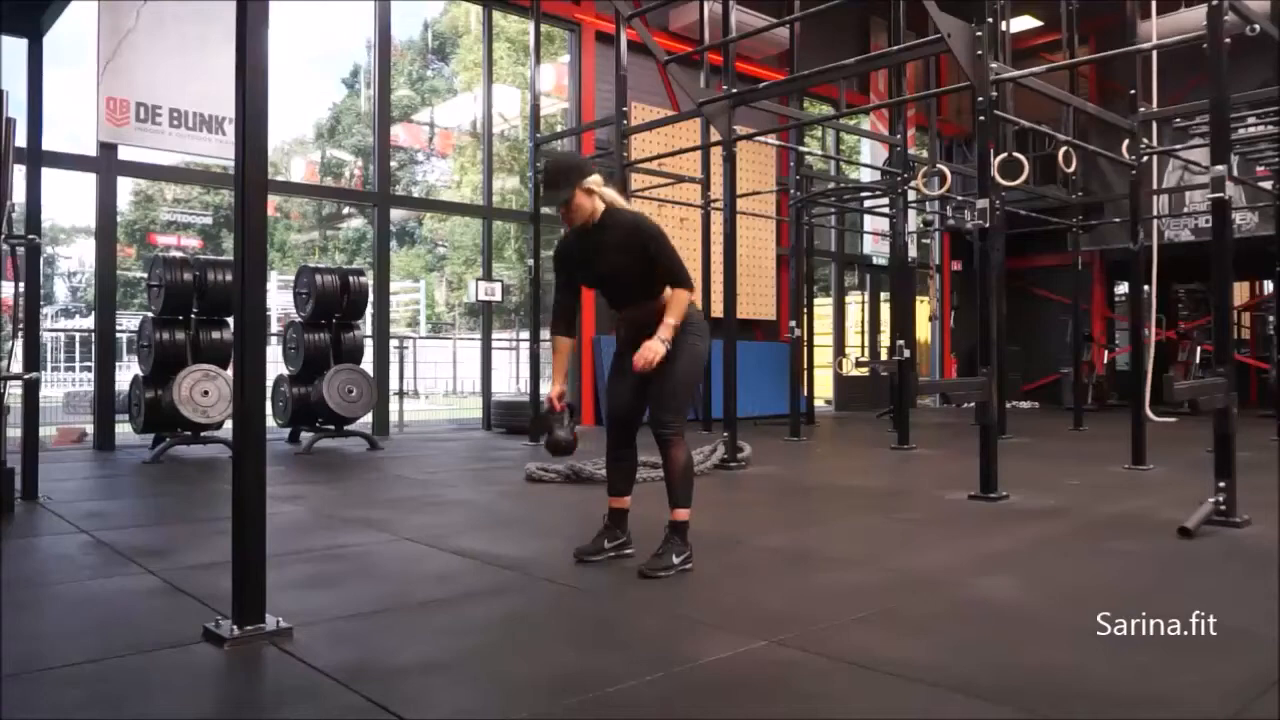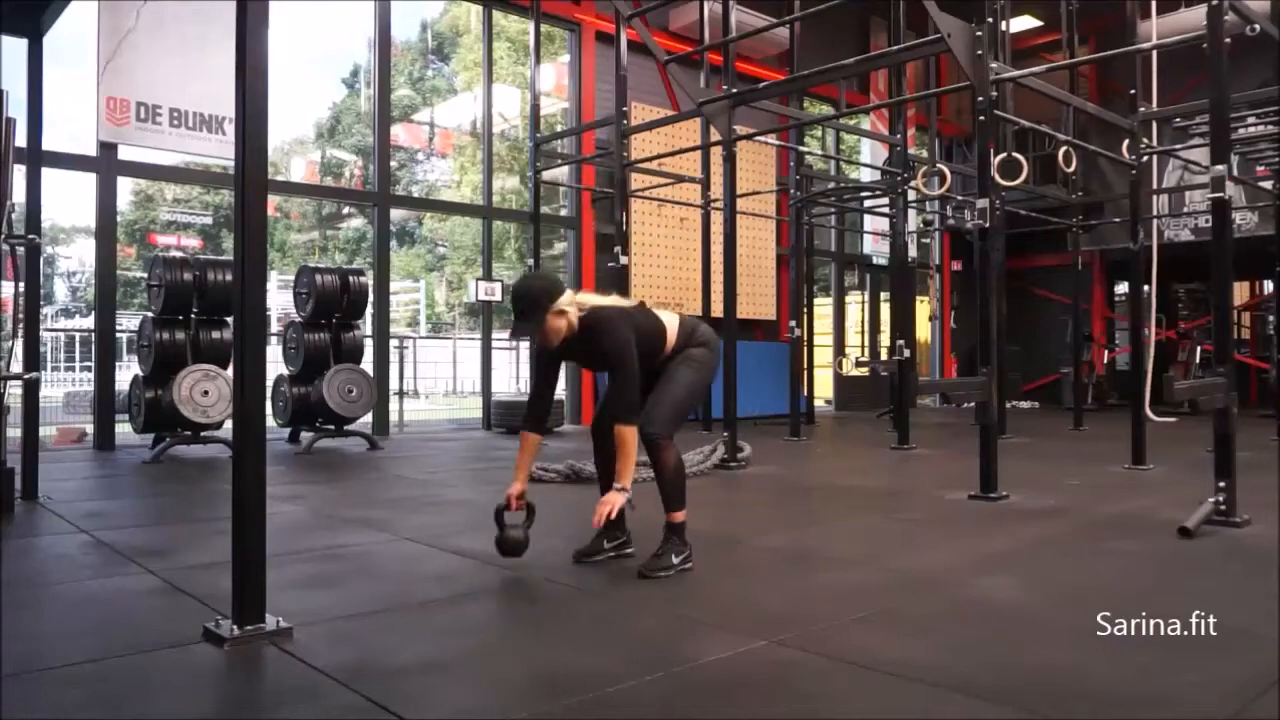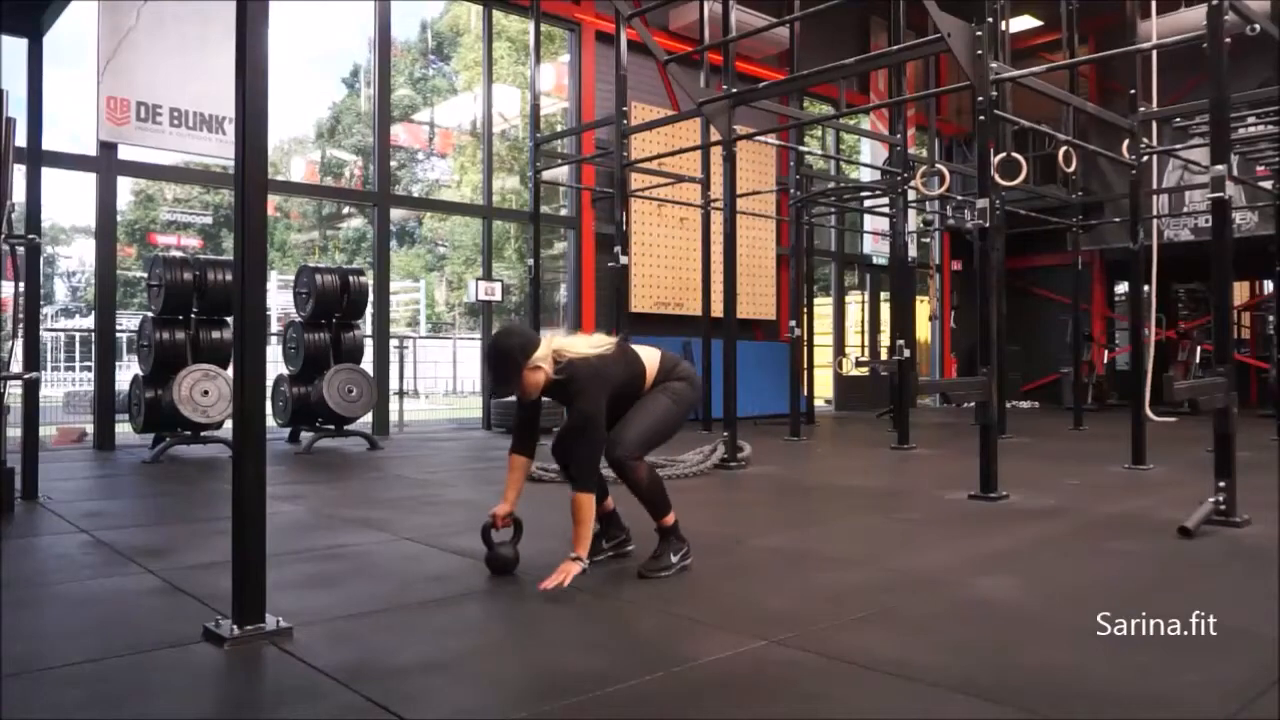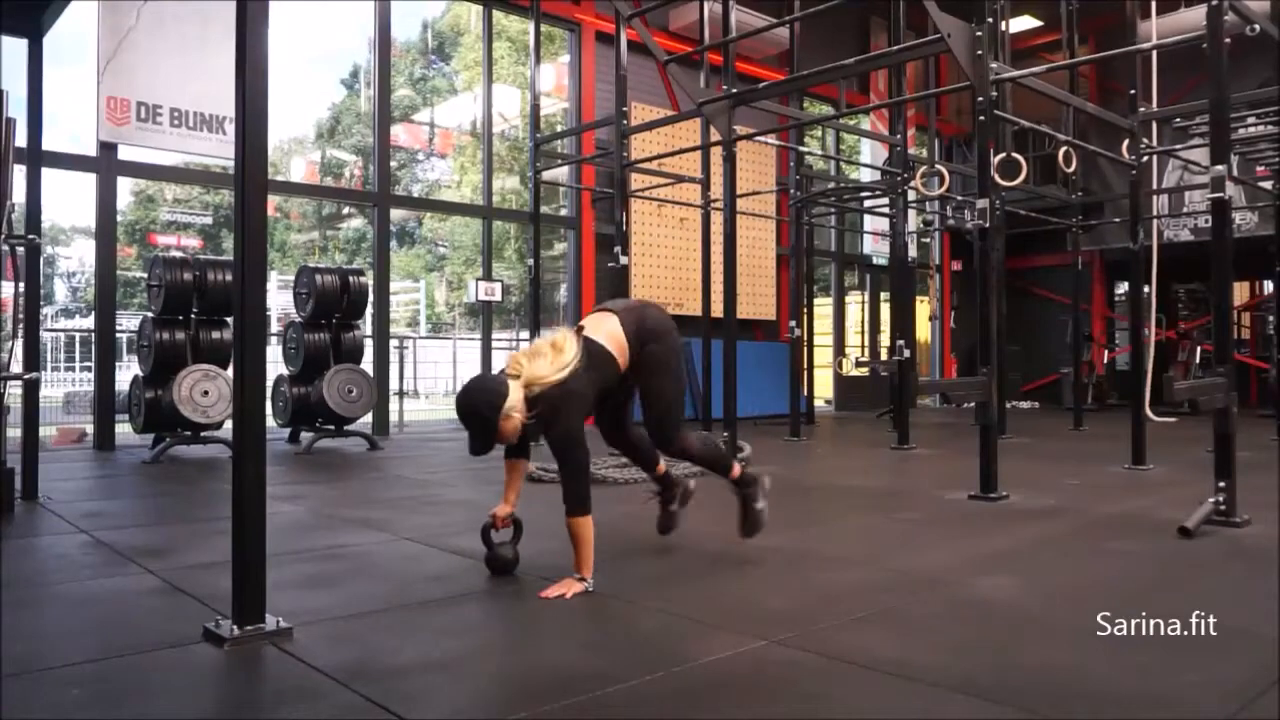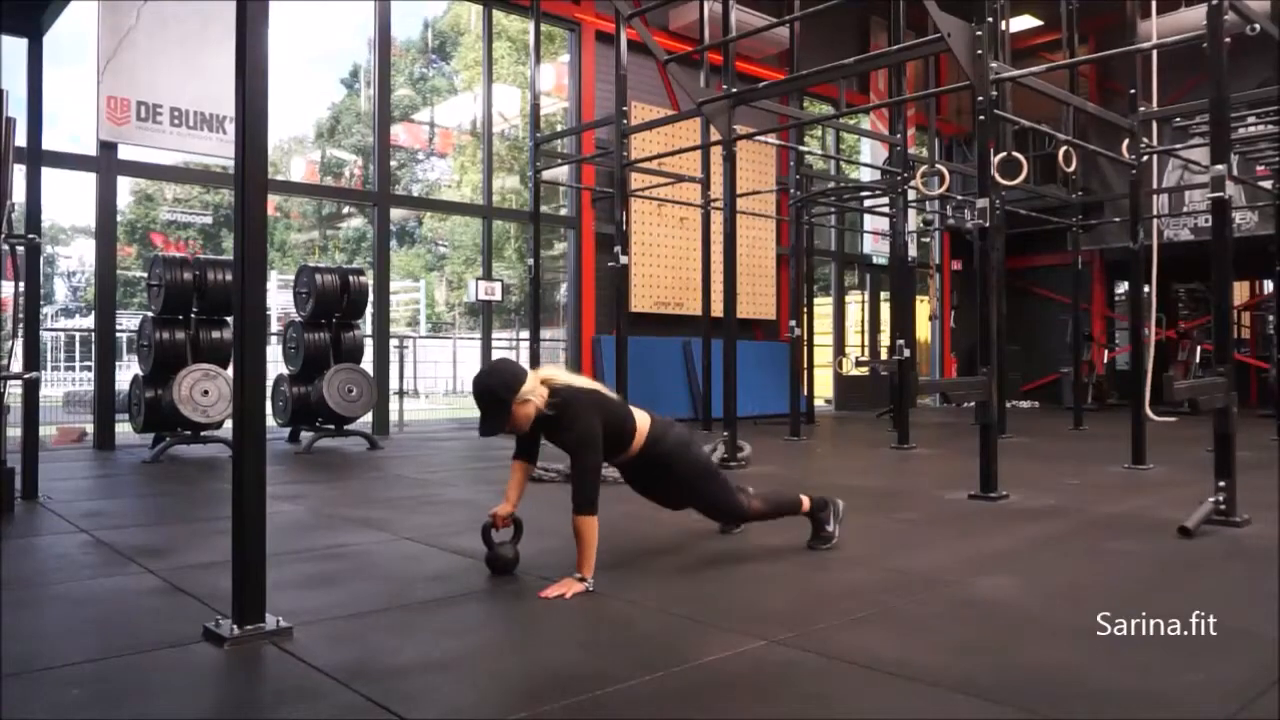
dt=0.3s
person 1, frame 1
left shoulder: (634, 226)
right shoulder: (570, 249)
left elbow: (683, 284)
right elbow: (564, 317)
left wrist: (661, 339)
right wrist: (558, 381)
left hip: (678, 328)
right hip: (632, 334)
left knee: (667, 425)
right knee: (619, 424)
left ankle: (679, 542)
right ankle: (616, 531)
person 1, frame 2
left shoulder: (609, 328)
right shoulder: (552, 340)
left elbow: (625, 412)
right elbow: (537, 410)
left wrist: (621, 488)
right wrist: (519, 480)
left hip: (694, 349)
right hip: (652, 360)
left knee: (655, 428)
right knee: (602, 429)
left ankle: (678, 541)
right ankle: (616, 533)
person 1, frame 3
left shoulder: (584, 379)
right shoulder: (535, 372)
left elbow: (584, 470)
right elbow: (523, 442)
right wrist: (508, 502)
left hip: (675, 382)
right hip: (634, 388)
left knee: (622, 451)
right knee: (565, 449)
left ankle: (675, 542)
right ankle: (614, 532)
person 1, frame 4
left shoulder: (556, 410)
right shoulder: (510, 390)
left elbow: (576, 491)
right elbow: (515, 448)
left wrist: (583, 577)
right wrist: (508, 502)
left hip: (649, 329)
right hip: (614, 324)
left knee: (668, 436)
right knee: (616, 432)
left ankle: (747, 485)
right ankle: (671, 487)
person 1, frame 5
left shoulder: (575, 412)
right shoulder: (536, 397)
left elbow: (586, 497)
right elbow: (525, 453)
left wrist: (584, 577)
right wrist: (509, 504)
left hip: (663, 447)
left knee: (730, 506)
right knee: (679, 498)
left ankle: (821, 509)
right ankle: (734, 503)
